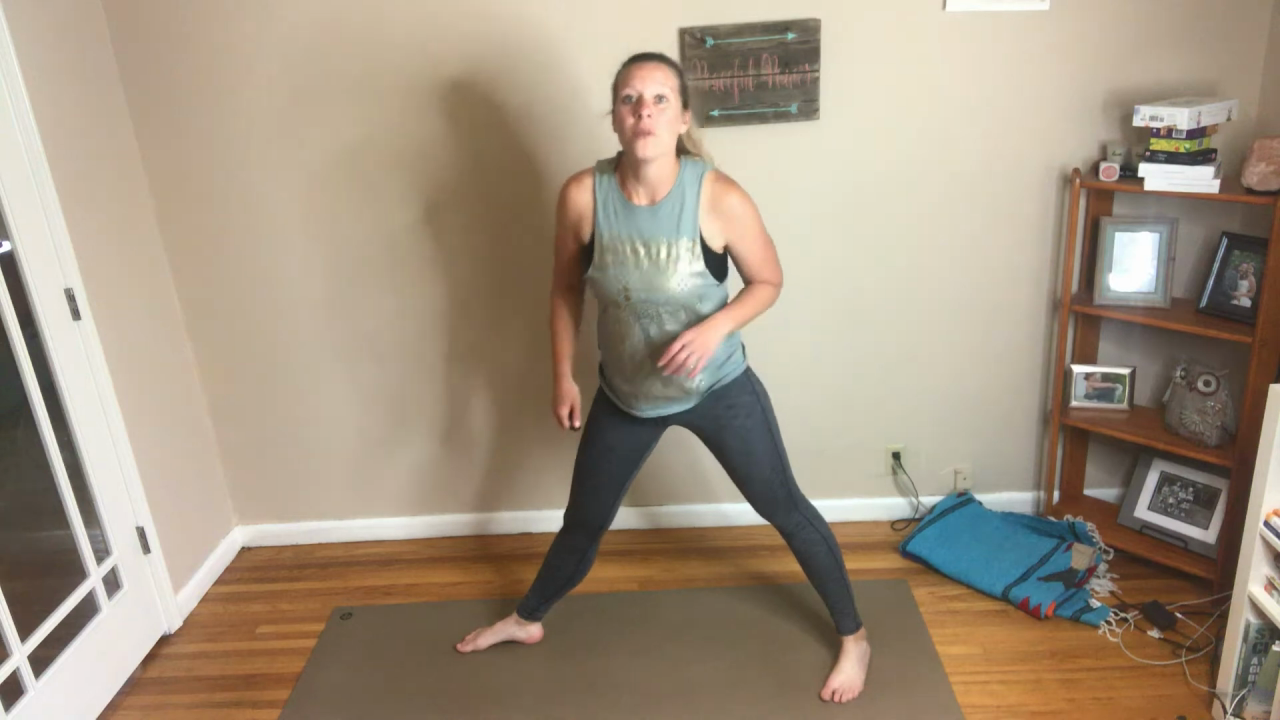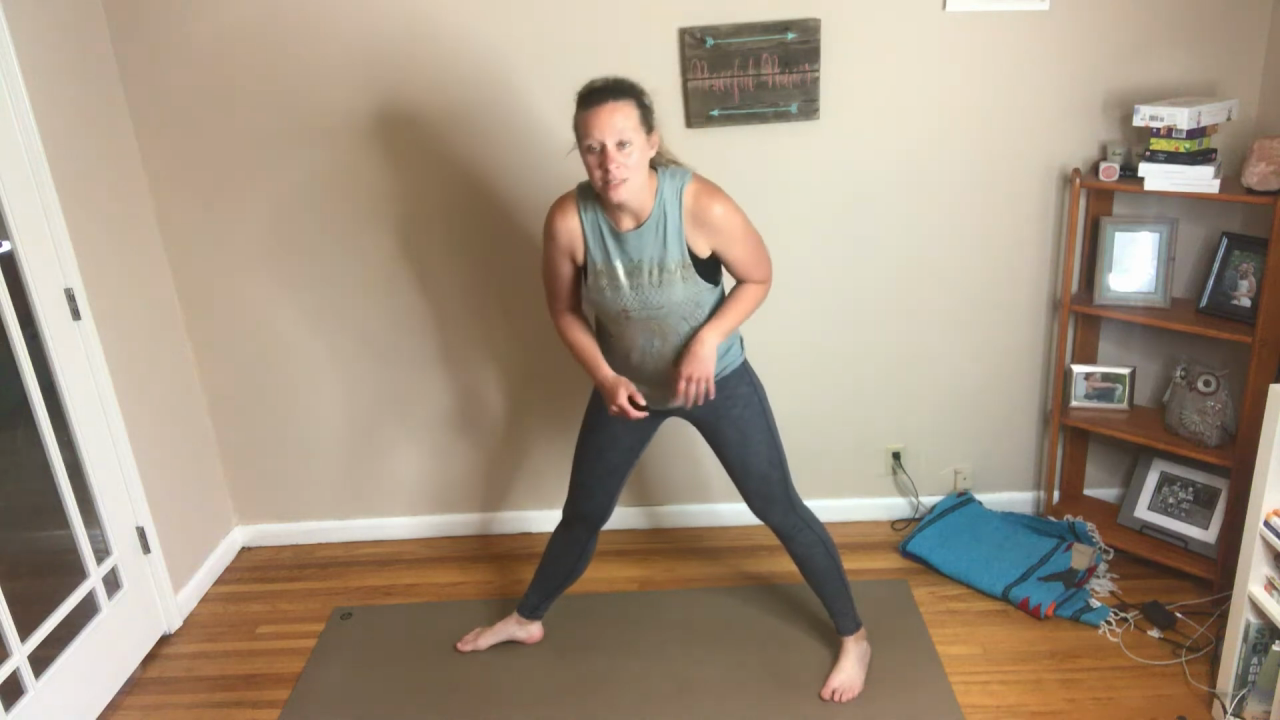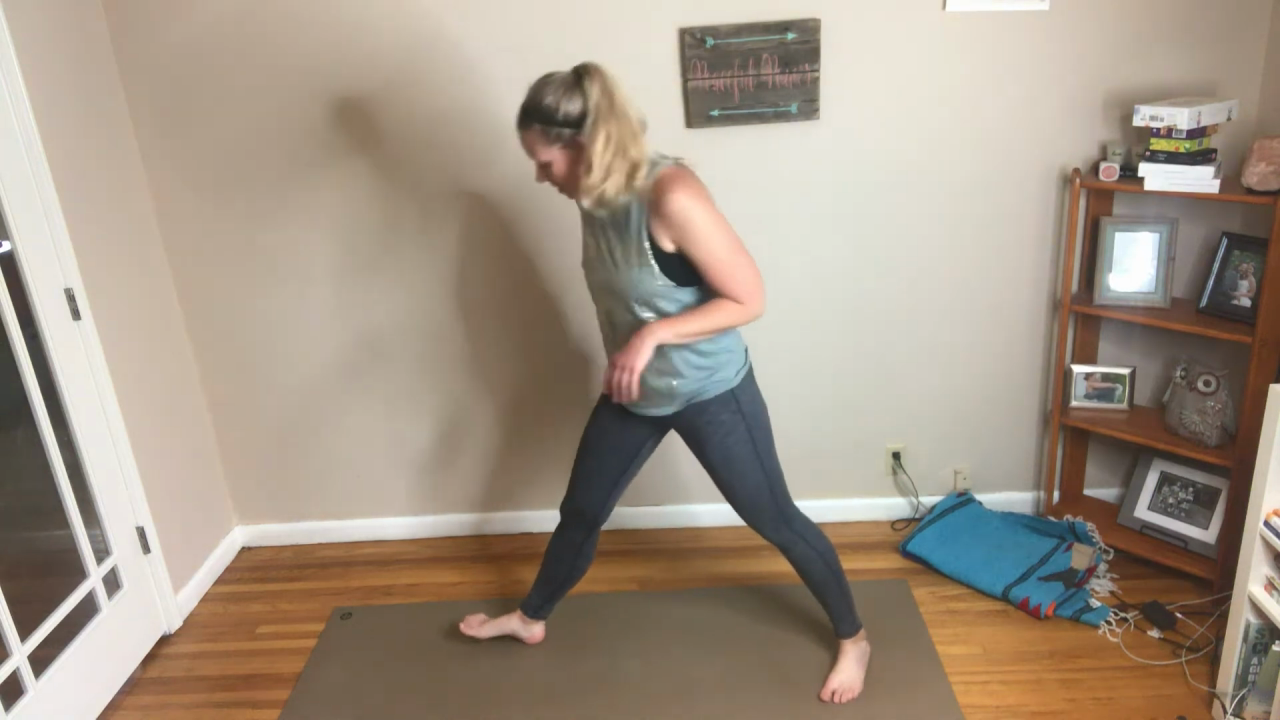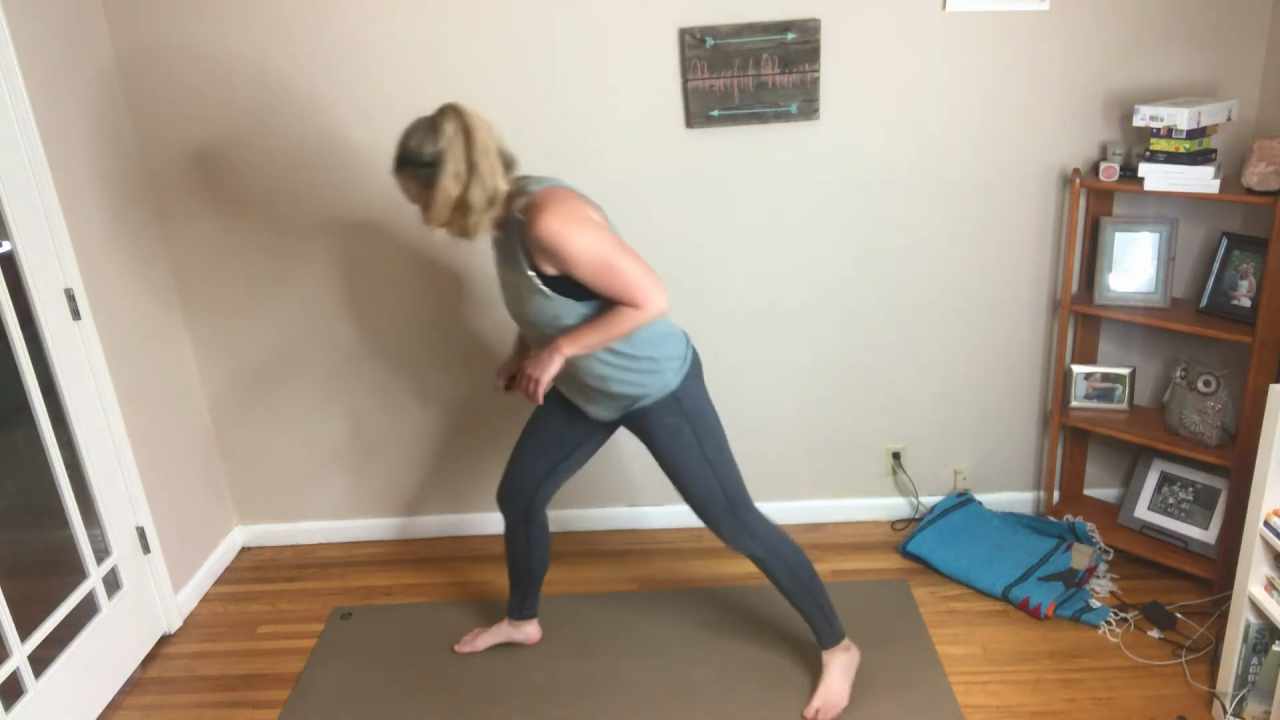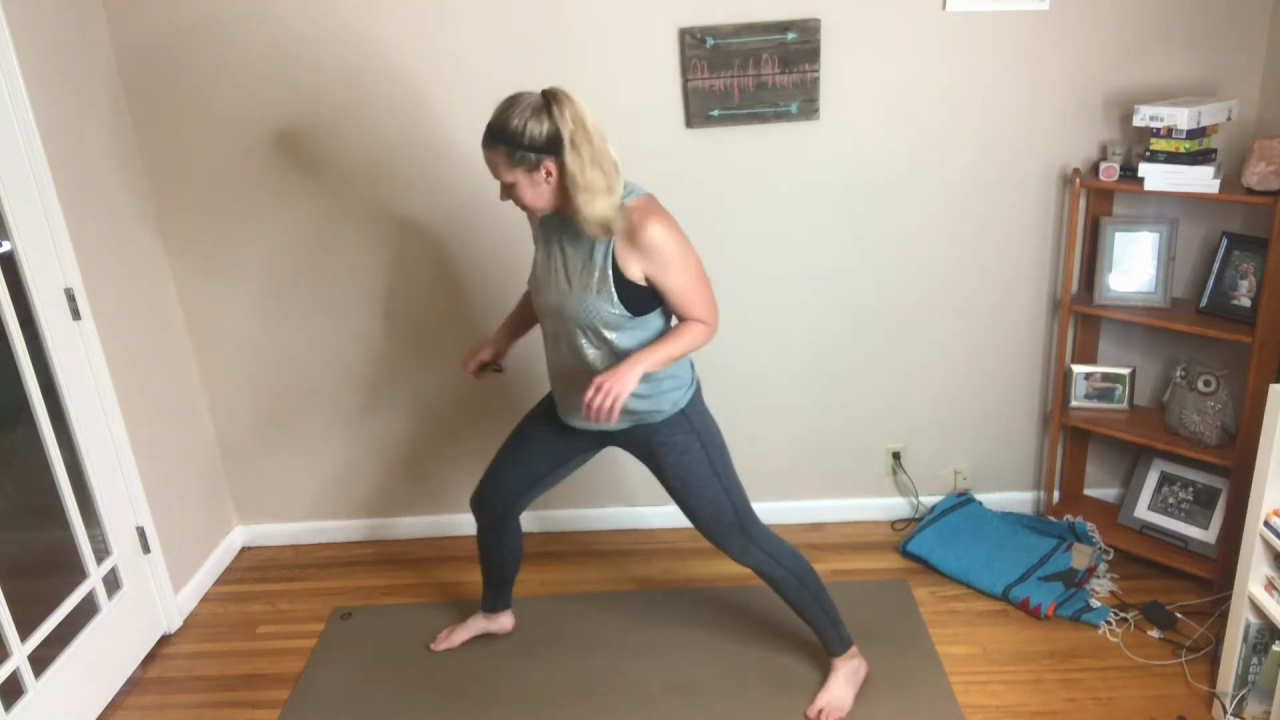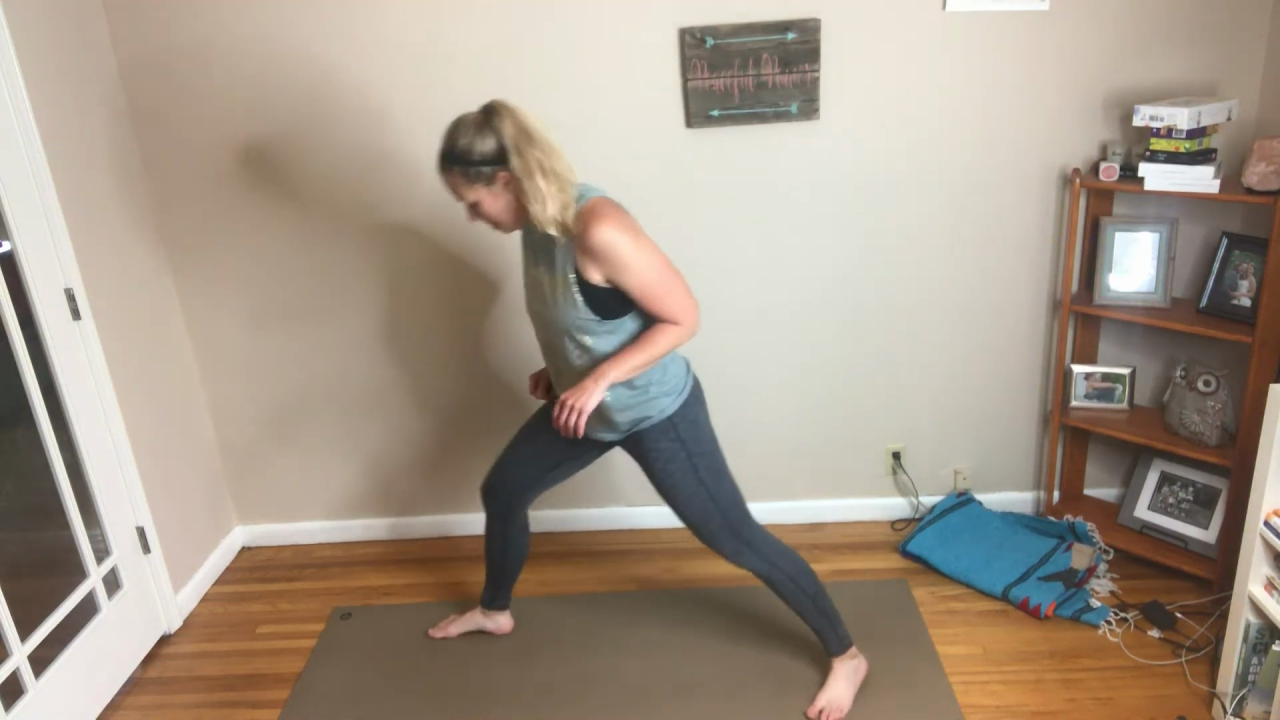
dt=0.7s
person 1, frame 1
left shoulder: (719, 197)
right shoulder: (582, 195)
left elbow: (768, 282)
right elbow: (566, 288)
left wrist: (717, 327)
right wrist: (563, 375)
left hip: (717, 388)
right hip: (624, 393)
left knee: (784, 509)
right knee: (584, 519)
left ankle: (853, 638)
right ankle: (526, 620)
person 1, frame 2
left shoulder: (704, 207)
right shoulder: (567, 220)
left elbow: (757, 278)
right elbow: (564, 309)
left wrist: (709, 339)
right wrist: (605, 377)
left hip: (715, 379)
right hip: (626, 386)
left knee: (780, 510)
right knee: (582, 512)
left ankle: (853, 638)
right ankle: (526, 619)
person 1, frame 3
left shoulder: (672, 195)
right shoulder: (593, 193)
left elbow: (747, 299)
left wrist: (653, 335)
left hip: (712, 391)
right hip: (633, 391)
left knee: (775, 521)
right knee: (581, 508)
left ankle: (853, 639)
right ankle: (530, 618)
person 1, frame 4
left shoulder: (547, 219)
right shoulder: (503, 212)
left elbow: (648, 300)
left wrist: (557, 350)
right wrist: (523, 350)
left hip: (657, 387)
right hip: (585, 388)
left knee: (736, 523)
right knee: (517, 496)
left ankle: (838, 650)
right ankle: (521, 620)
person 1, frame 5
left shoulder: (642, 226)
right shoulder: (547, 215)
left elbow: (702, 320)
left wrist: (632, 368)
right wrist: (502, 338)
left hip: (661, 411)
right hip: (574, 404)
left knee: (741, 538)
right knee: (491, 501)
left ankle: (845, 656)
right ankle: (494, 612)
person 1, frame 6
left shoulder: (597, 228)
right shoulder: (535, 222)
left elbow: (682, 319)
left wrist: (597, 381)
right wrist: (558, 370)
left hip: (656, 412)
right hip: (585, 406)
left knee: (738, 540)
right knee: (500, 491)
left ankle: (846, 656)
right ankle: (494, 610)
